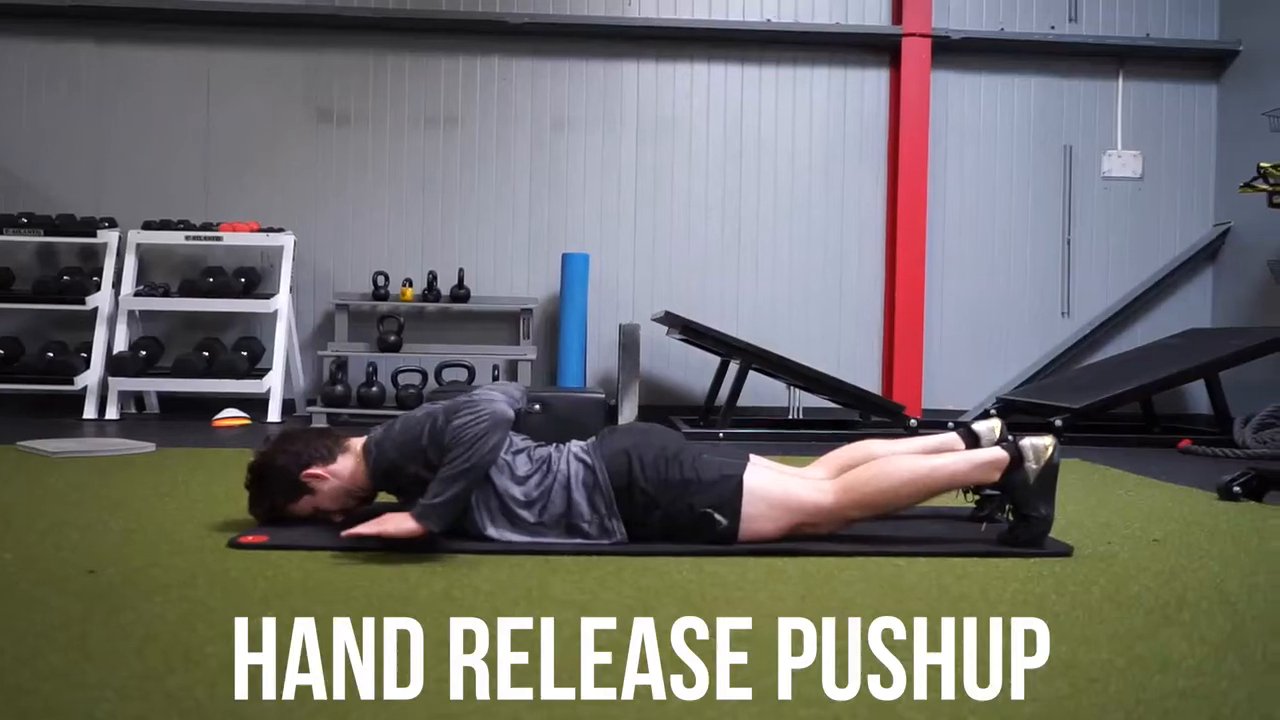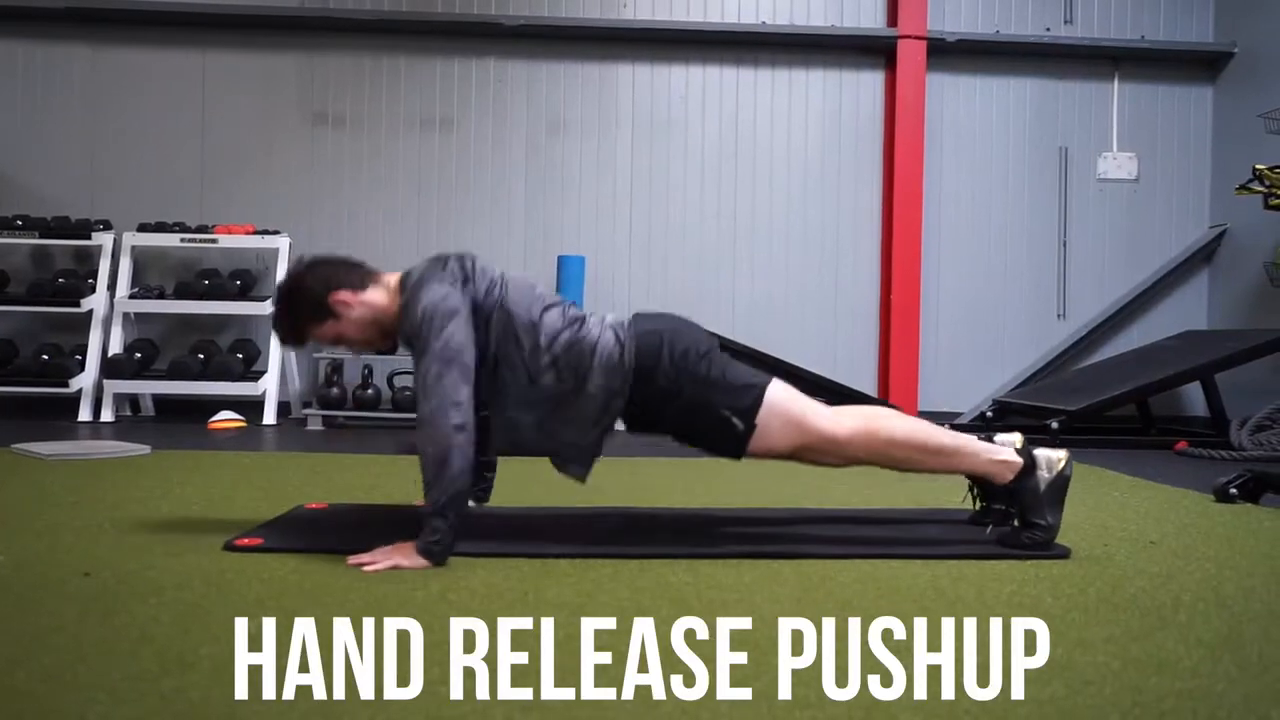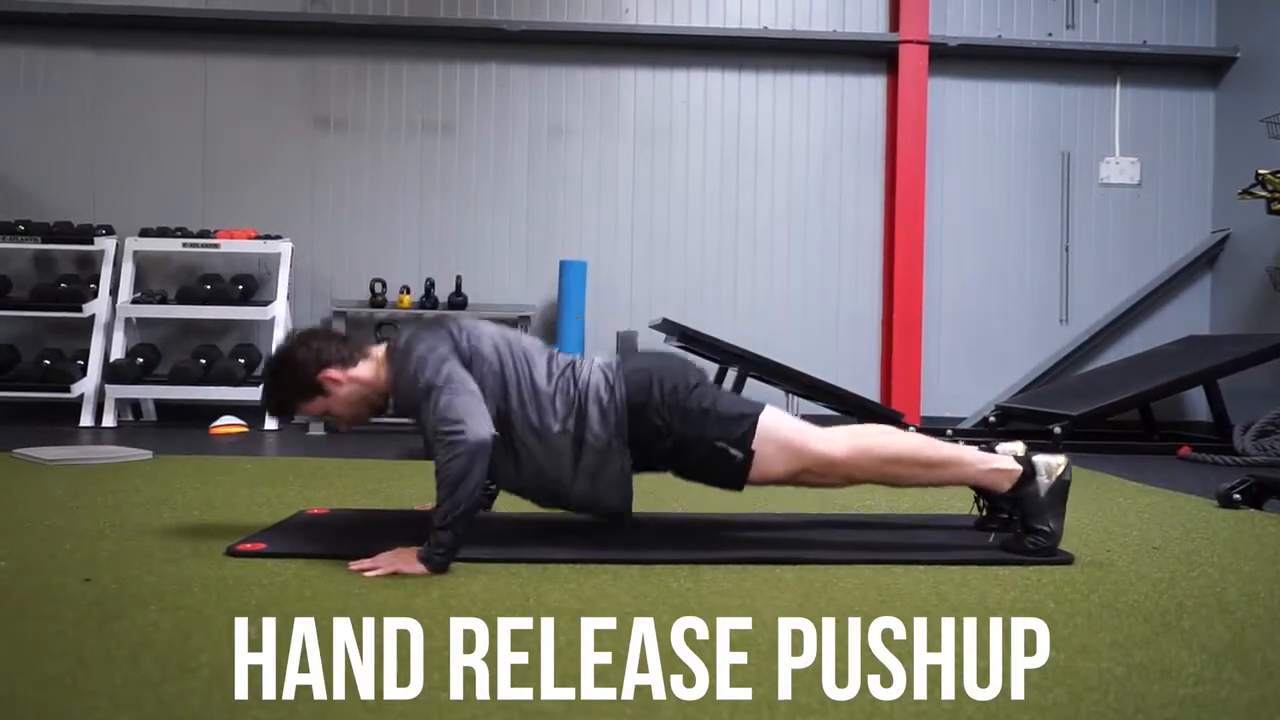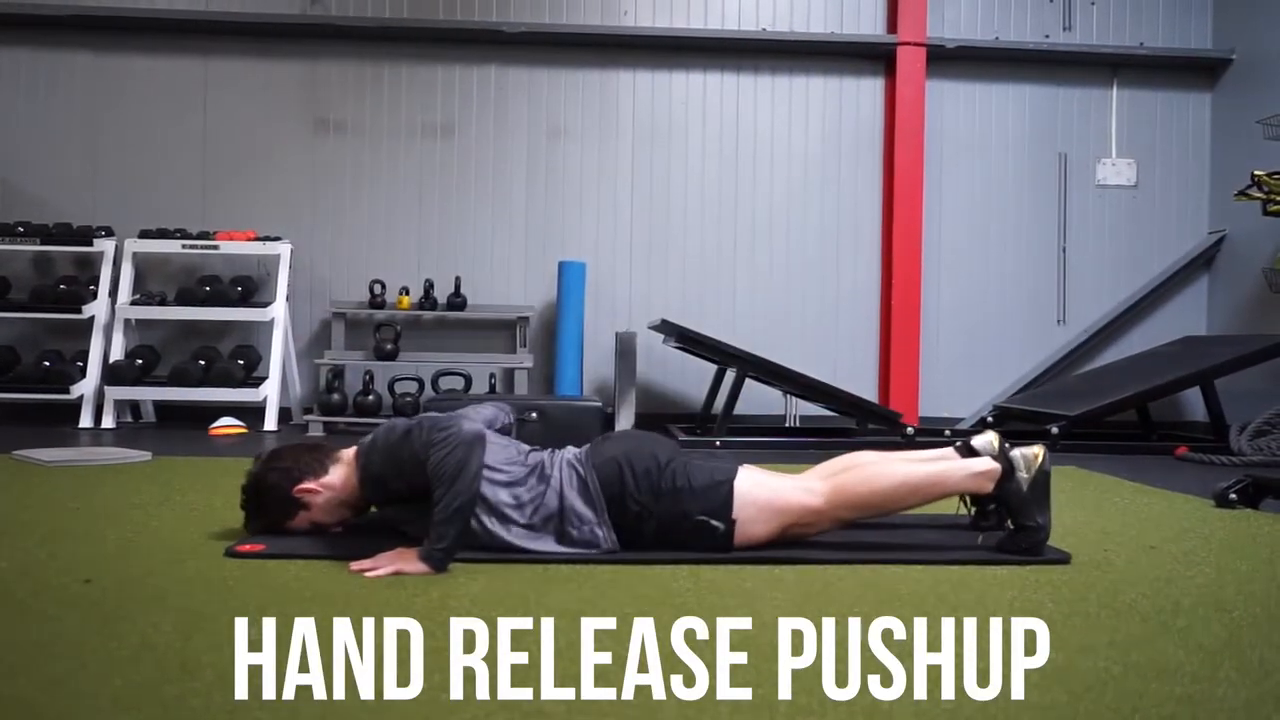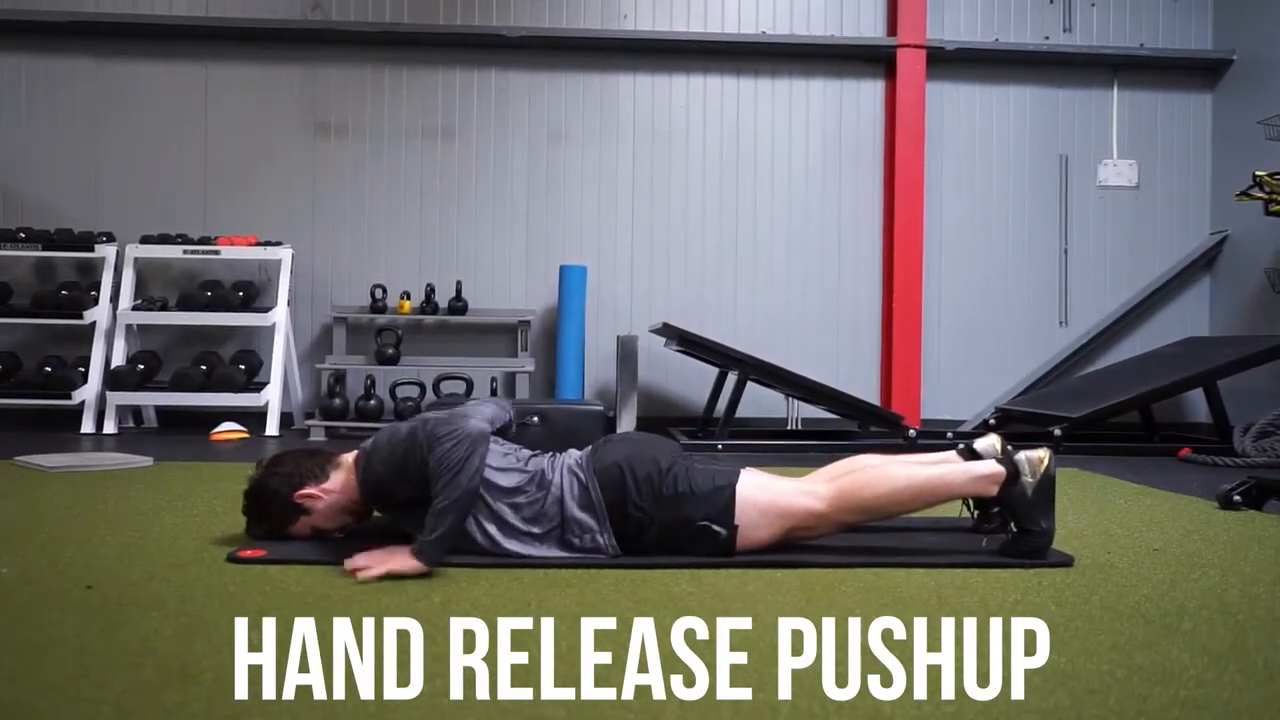
dt=1s
person 1, frame 1
left shoulder: (394, 449)
right shoulder: (408, 447)
left elbow: (490, 410)
right elbow: (506, 391)
left wrist: (425, 514)
left hip: (632, 488)
right hip: (621, 467)
left knee: (824, 503)
right knee: (812, 481)
left ankle: (1007, 461)
right ankle: (969, 441)
person 1, frame 2
left shoulder: (429, 301)
right shoulder: (436, 292)
left elbow: (451, 422)
right elbow: (479, 398)
left wrist: (431, 542)
right wrist: (467, 497)
left hip: (651, 369)
right hip: (642, 362)
left knee: (830, 434)
right knee: (823, 433)
left ankle: (1022, 469)
right ankle: (994, 454)
person 1, frame 3
left shoulder: (413, 360)
right shoulder: (424, 352)
left elbow: (472, 439)
left wrist: (434, 550)
right wrist: (466, 507)
left hip: (642, 409)
right hip: (632, 401)
left knee: (825, 456)
right knee: (819, 458)
left ankle: (1018, 473)
right ankle: (996, 457)
person 1, frame 4
left shoulder: (383, 456)
right shoulder: (403, 453)
left elbow: (464, 439)
right elbow: (494, 412)
left wrist: (431, 551)
right wrist: (431, 521)
left hip: (624, 494)
right hip: (614, 477)
left knee: (810, 504)
right knee: (809, 496)
left ankle: (997, 471)
right ankle: (971, 456)
person 1, frame 5
left shoulder: (385, 460)
right shoulder: (404, 453)
left elbow: (465, 431)
right elbow: (496, 408)
left wrist: (426, 548)
right wrist: (447, 516)
left hip: (626, 497)
right hip: (616, 477)
left knee: (813, 507)
right knee: (813, 495)
left ankle: (1002, 474)
right ankle: (977, 459)
